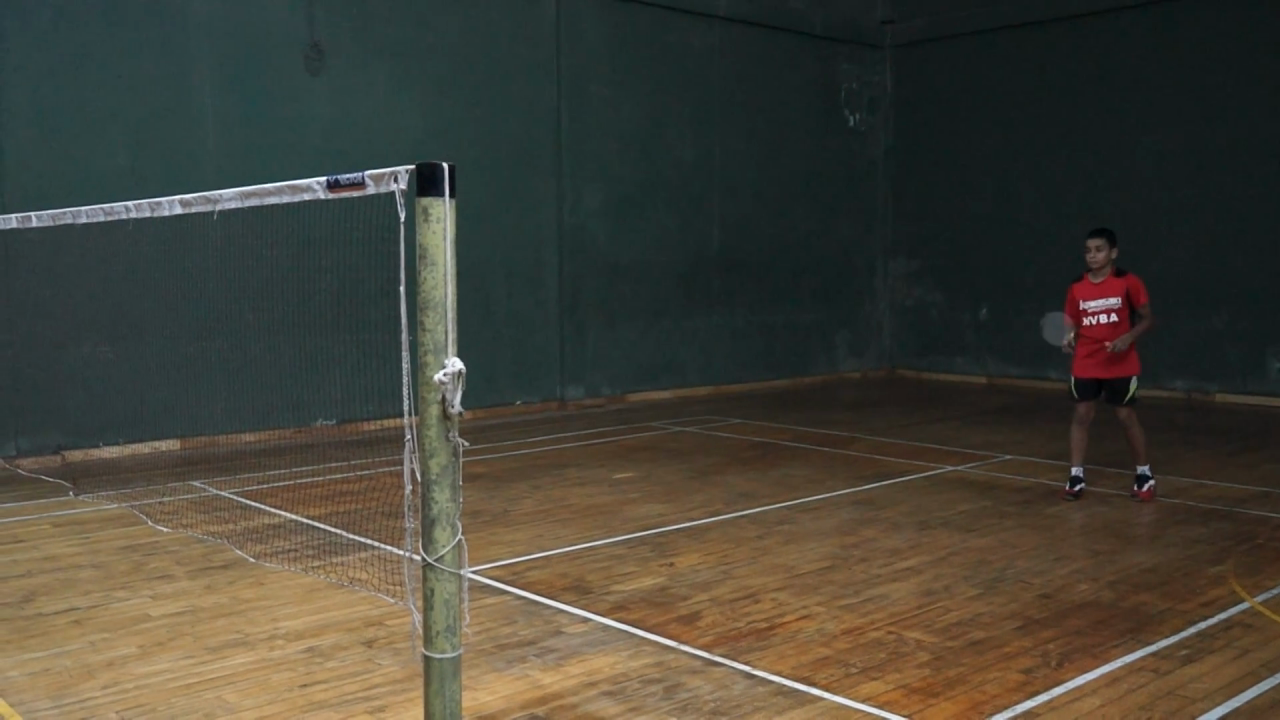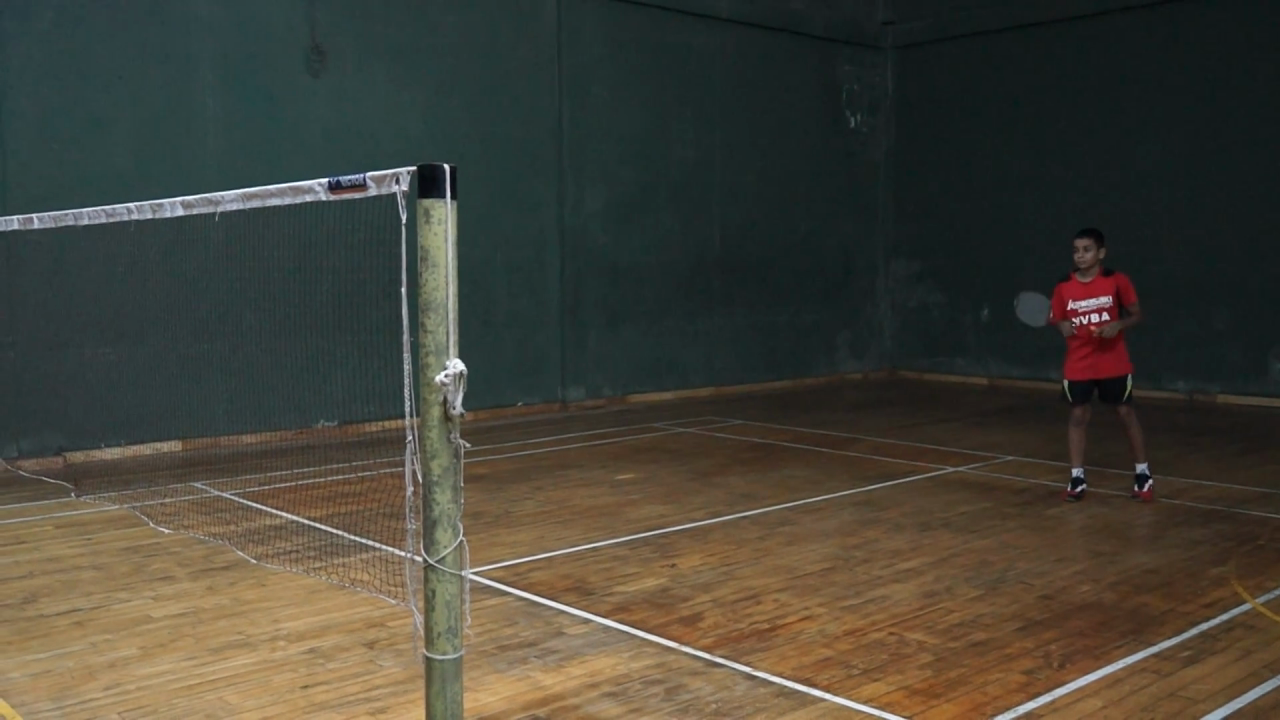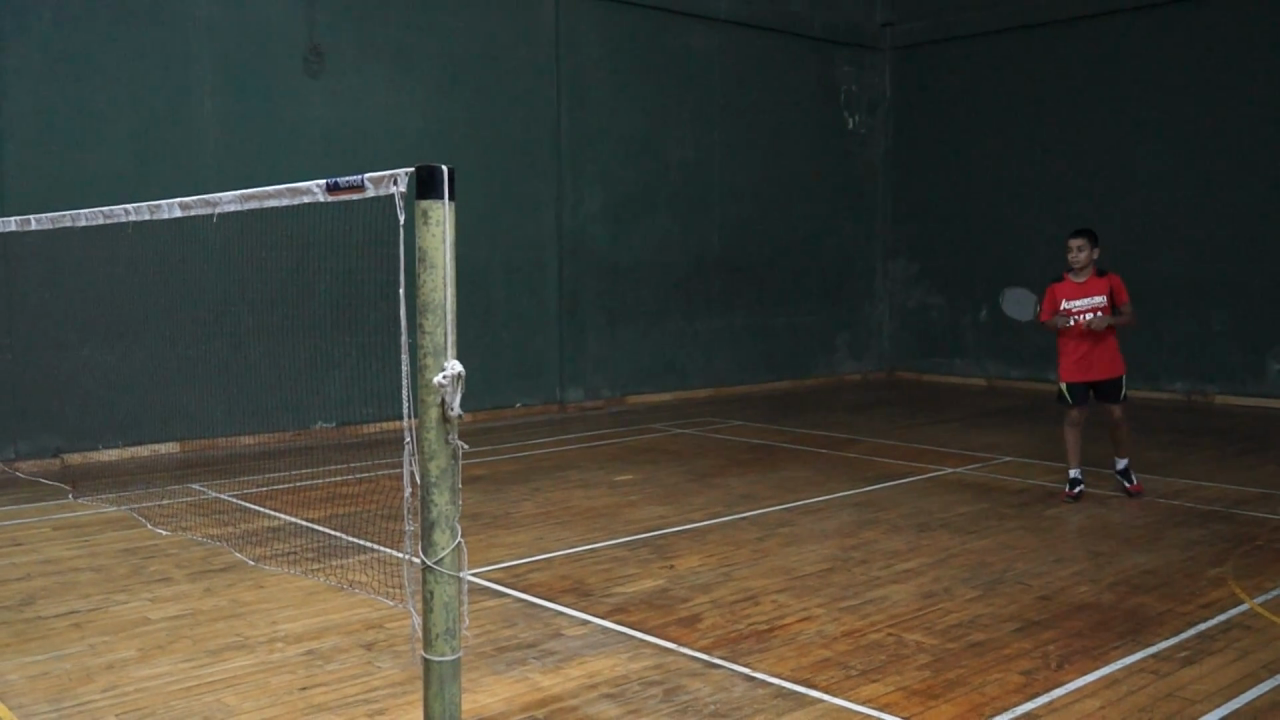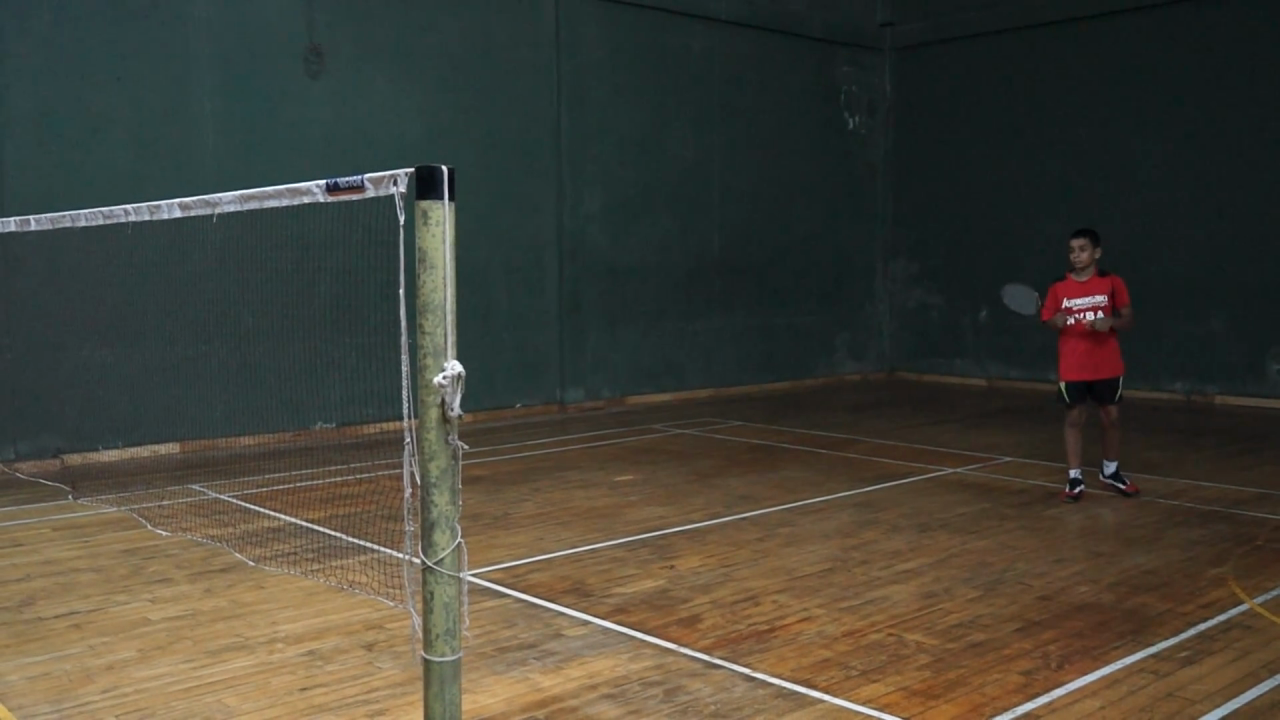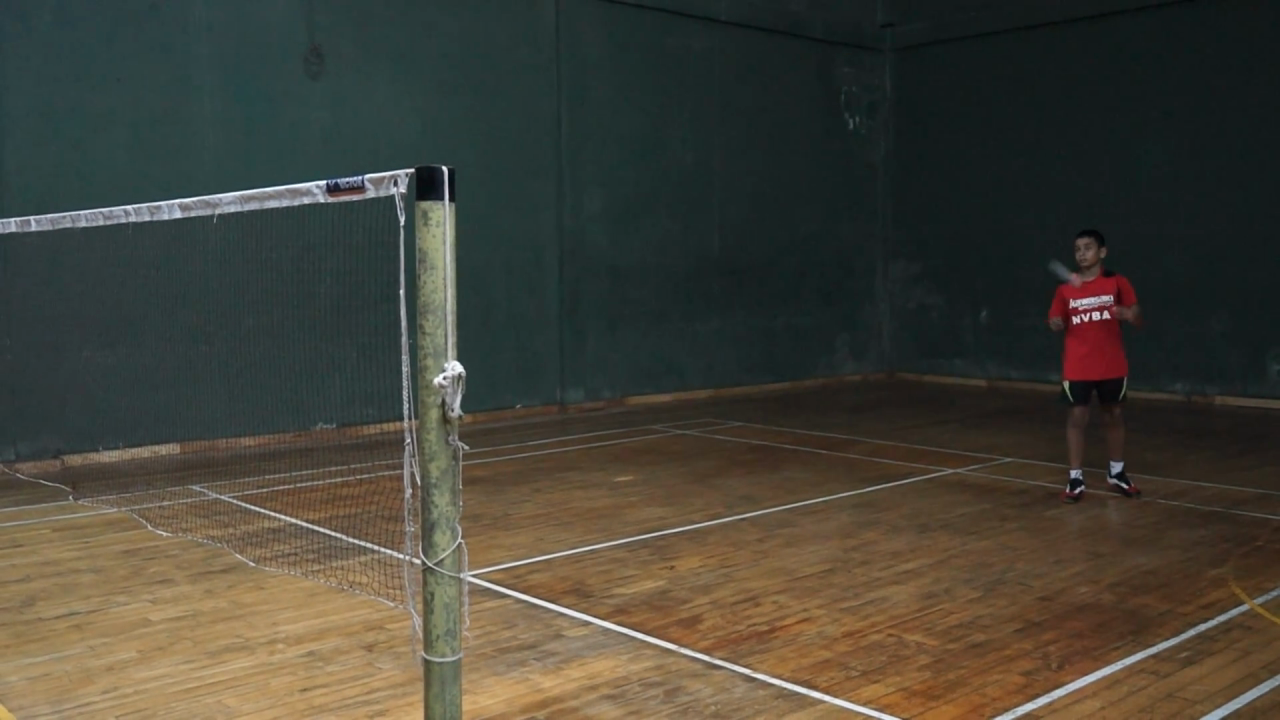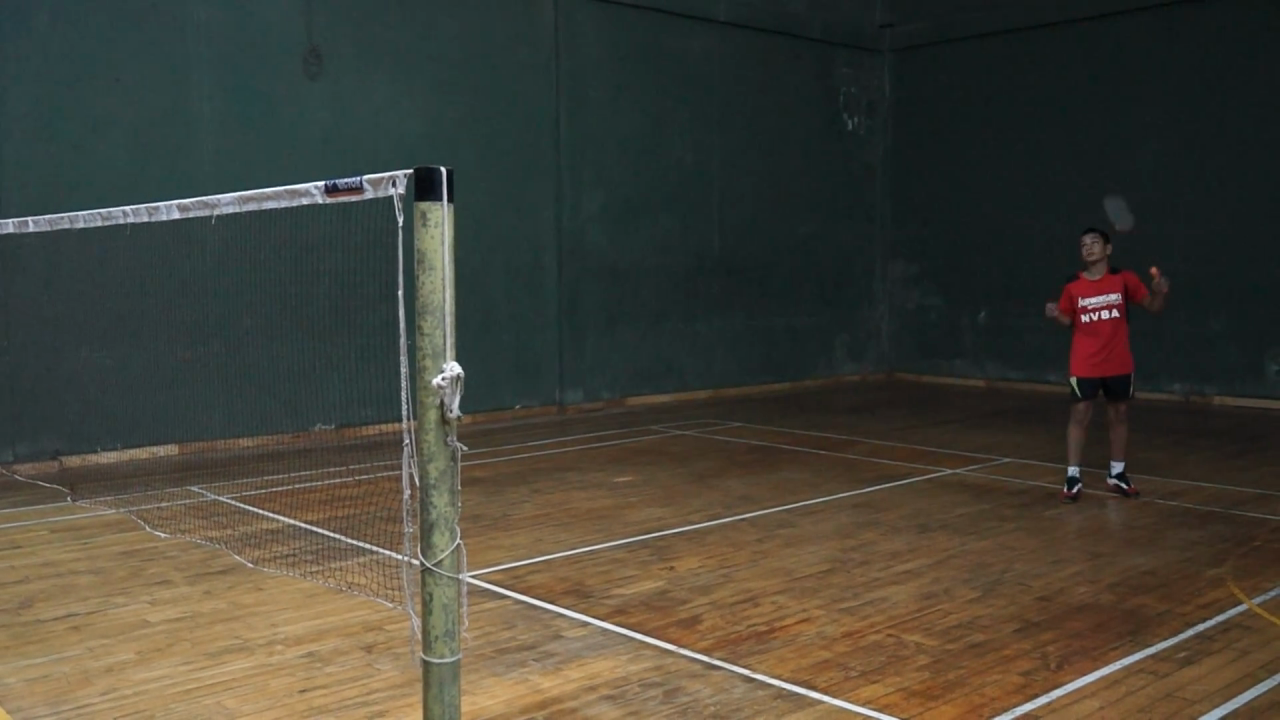
dt=0.2s
person 1, frame 1
left shoulder: (1129, 282)
right shoulder: (1076, 287)
left elbow: (1146, 318)
left wrist: (1128, 338)
right wrist: (1069, 337)
left hip: (1121, 364)
right hip: (1085, 364)
left knee: (1127, 417)
right knee: (1081, 415)
left ankle: (1144, 474)
right ankle: (1076, 476)
person 1, frame 2
left shoulder: (1118, 281)
right shoulder: (1063, 287)
left elbow: (1136, 315)
right elbow: (1056, 318)
left wrist: (1117, 325)
right wrist: (1063, 326)
left hip: (1114, 364)
right hip: (1078, 365)
left knee: (1126, 415)
right knee: (1078, 417)
left ankle: (1143, 473)
right ankle: (1077, 477)
person 1, frame 3
left shoulder: (1111, 282)
right shoulder: (1056, 287)
left elbow: (1128, 316)
right elbow: (1046, 320)
left wrist: (1108, 320)
right wrist: (1056, 322)
left hip: (1108, 365)
right hip: (1072, 367)
left knee: (1117, 416)
right knee: (1074, 418)
left ankle: (1122, 466)
right ankle: (1075, 478)
person 1, frame 4
left shoulder: (1112, 282)
right shoulder: (1059, 287)
left elbow: (1127, 319)
right elbow: (1048, 320)
left wrist: (1111, 322)
right wrist: (1056, 321)
left hip: (1107, 365)
right hip: (1072, 367)
left knee: (1111, 417)
right knee: (1074, 418)
left ankle: (1111, 471)
right ankle: (1075, 478)
person 1, frame 5
left shoulder: (1117, 282)
right shoulder: (1065, 288)
left elbow: (1137, 318)
right elbow: (1061, 322)
left wrist: (1131, 315)
right wrist: (1056, 324)
left hip: (1112, 366)
right hip: (1077, 367)
left knee: (1114, 417)
right knee: (1077, 419)
left ankle: (1117, 473)
right ankle: (1075, 479)
person 1, frame 6
left shoulder: (1124, 279)
right shoulder: (1073, 286)
left elbow: (1154, 306)
right elbow: (1067, 320)
left wrist: (1161, 290)
right wrist: (1055, 314)
left hip: (1119, 363)
right hip: (1084, 364)
left knee: (1118, 415)
right knee: (1080, 416)
left ankle: (1117, 474)
right ankle: (1073, 478)
